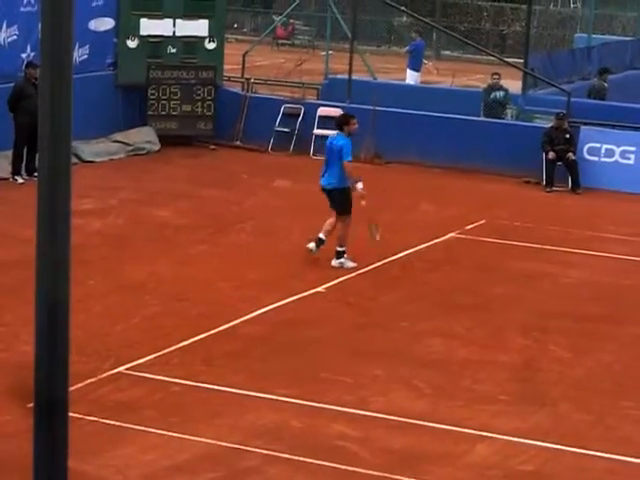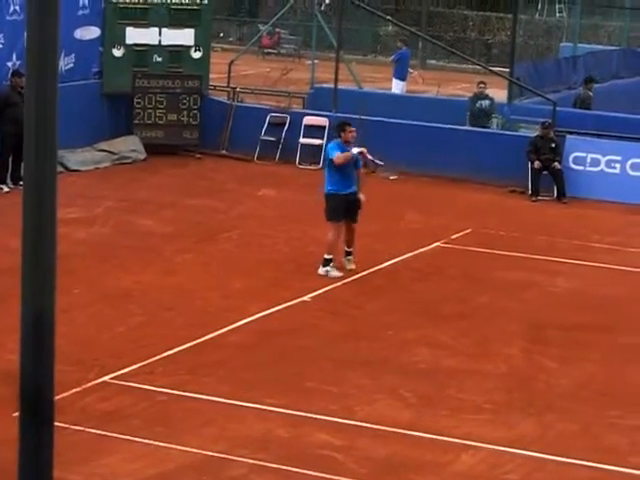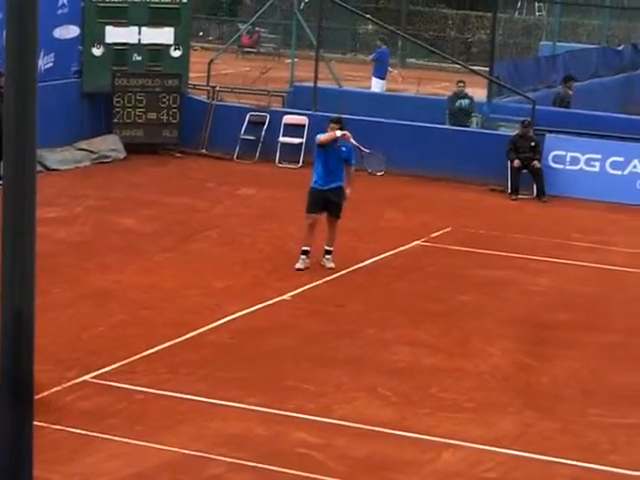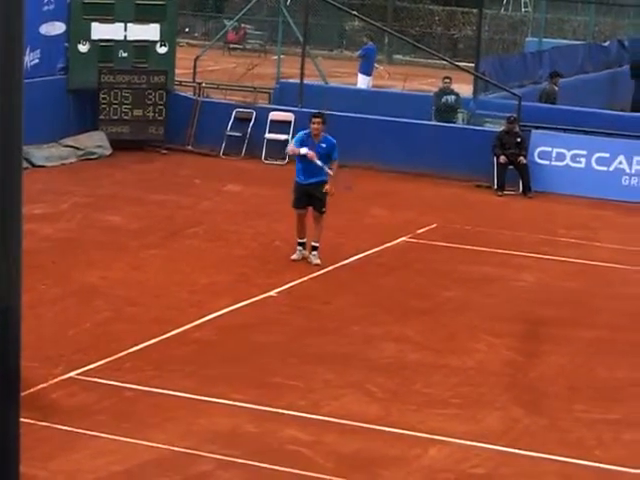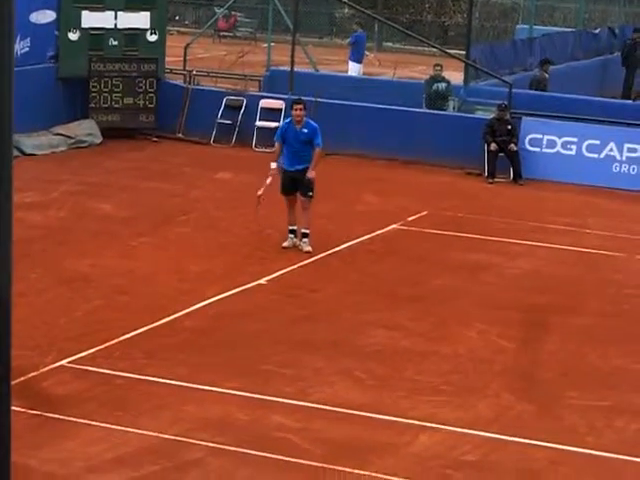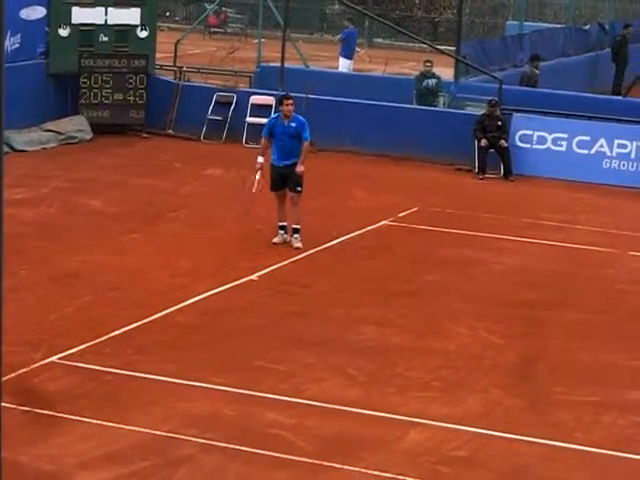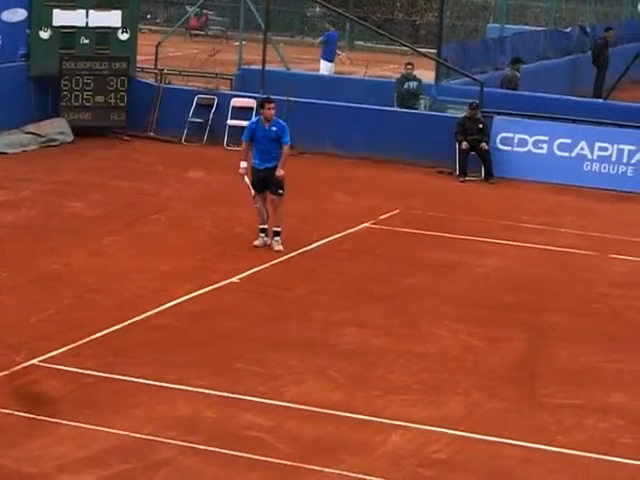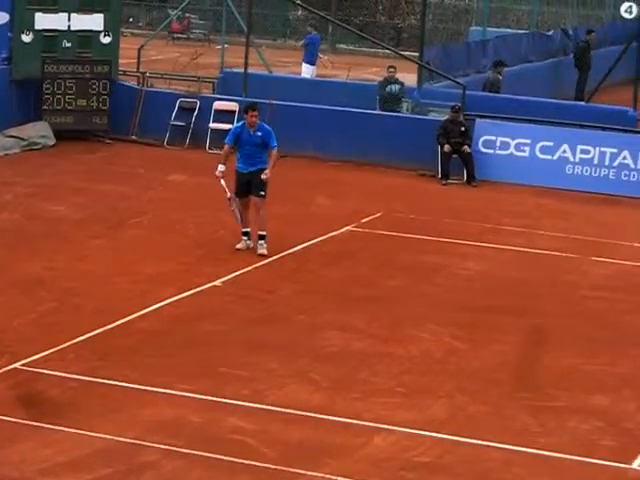
dt=0.5s
person 1, frame 1
left shoulder: (332, 139)
right shoulder: (345, 142)
right elbow: (347, 166)
right wrist: (358, 184)
left hip: (327, 183)
right hip: (339, 186)
left knee: (337, 217)
right knee: (344, 220)
left ankle: (317, 243)
right ankle: (339, 257)
person 1, frame 2
left shoulder: (355, 149)
right shoulder: (332, 146)
right elbow: (338, 160)
left wrist: (359, 191)
right wrist: (355, 151)
left hip: (351, 193)
right hip: (334, 193)
left knee: (351, 227)
right knee: (336, 228)
left ankle: (348, 257)
right ankle: (326, 265)
person 1, frame 3
left shoulder: (347, 147)
right shoulder: (321, 139)
left elbow: (349, 167)
right elbow: (322, 139)
left wrist: (348, 187)
right wrist: (338, 134)
left hip: (336, 189)
right hip: (318, 187)
left knee: (332, 223)
right knee: (311, 221)
left ankle: (327, 256)
right ankle: (304, 256)
person 1, frame 4
left shoulder: (330, 142)
right shoulder: (302, 136)
left elbow: (334, 163)
right elbow: (290, 150)
left wrist: (330, 182)
right wrist: (304, 151)
left hip: (319, 184)
right hip: (301, 182)
left knee: (318, 217)
right knee: (300, 215)
left ankle: (314, 252)
right ankle: (301, 248)
person 1, frame 5
left shoulder: (313, 127)
right shoulder: (285, 126)
left elbow: (318, 149)
right elbow: (279, 145)
left wrist: (312, 169)
right wrist: (274, 164)
left hip: (305, 170)
right hip: (287, 170)
left knee: (305, 204)
right knee: (290, 203)
left ankle: (305, 239)
right ankle: (292, 236)
person 1, frame 6
left shoulder: (301, 122)
right shoulder: (272, 121)
left elbow: (306, 143)
right elbow: (265, 140)
left wrist: (301, 164)
right wrist: (260, 160)
left hip: (294, 166)
right hip: (276, 165)
left knee: (295, 199)
right knee: (280, 199)
left ankle: (295, 235)
right ankle: (282, 232)
person 1, frame 7
left shoulder: (281, 126)
right shoulder: (253, 125)
left elbow: (286, 148)
right elbow: (246, 144)
left wrist: (280, 168)
right wrist: (243, 164)
left hip: (274, 168)
right hip: (257, 168)
left knee: (276, 202)
right knee: (260, 202)
left ankle: (276, 238)
right ankle: (263, 235)
person 1, frame 8
left shoulder: (266, 130)
right shoulder: (237, 129)
left elbow: (274, 150)
right elbow: (227, 148)
left wrist: (269, 169)
right wrist: (221, 167)
left hip: (259, 171)
right hip: (242, 171)
left knee: (259, 205)
right knee: (244, 205)
left ankle: (261, 241)
right ankle: (246, 238)
